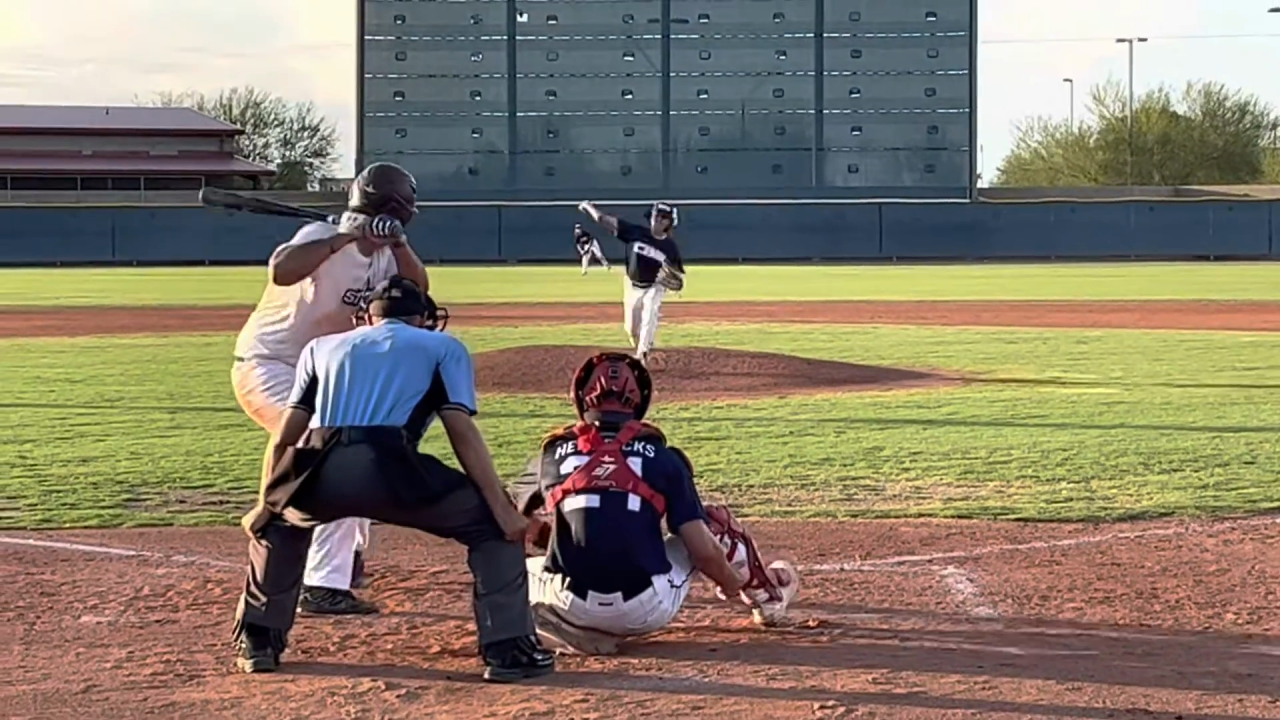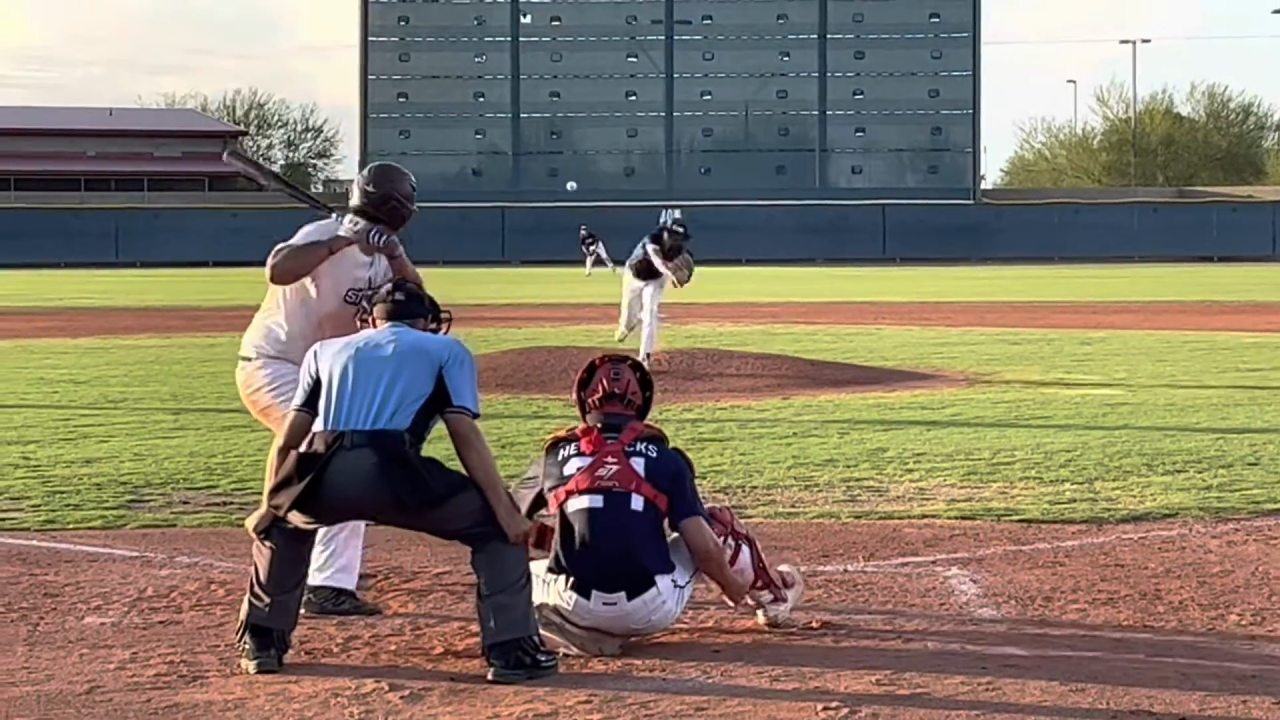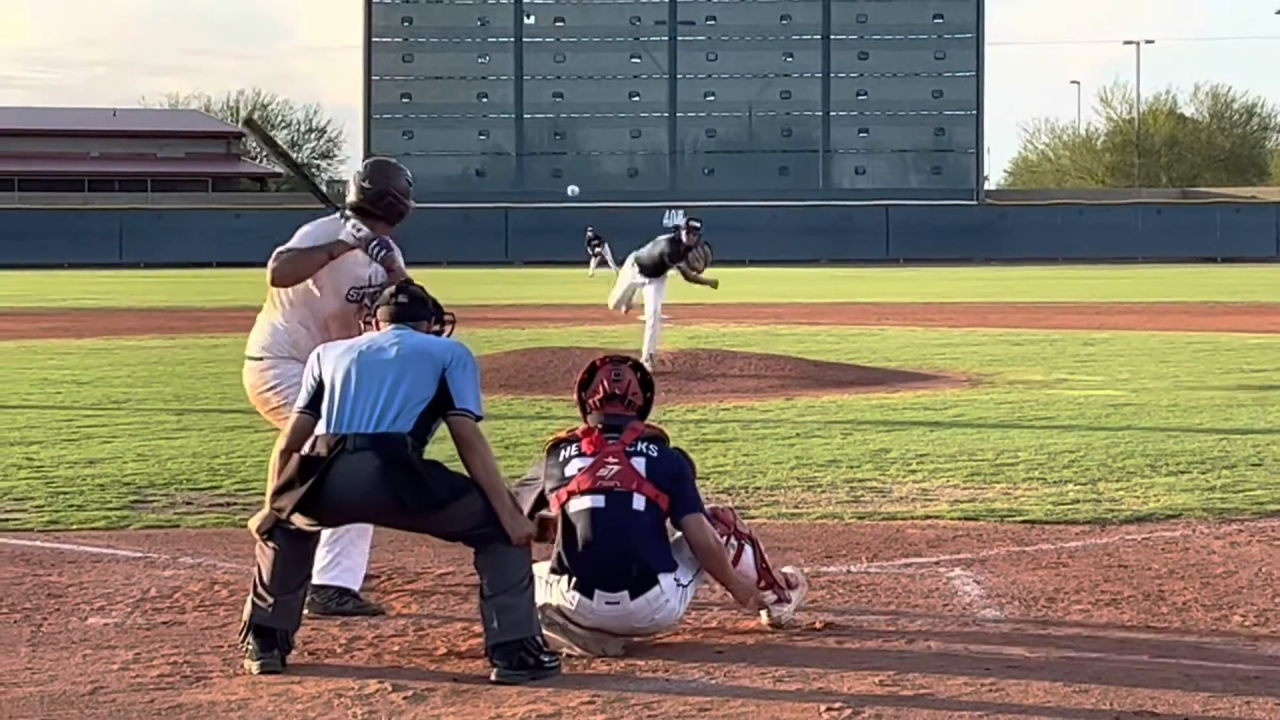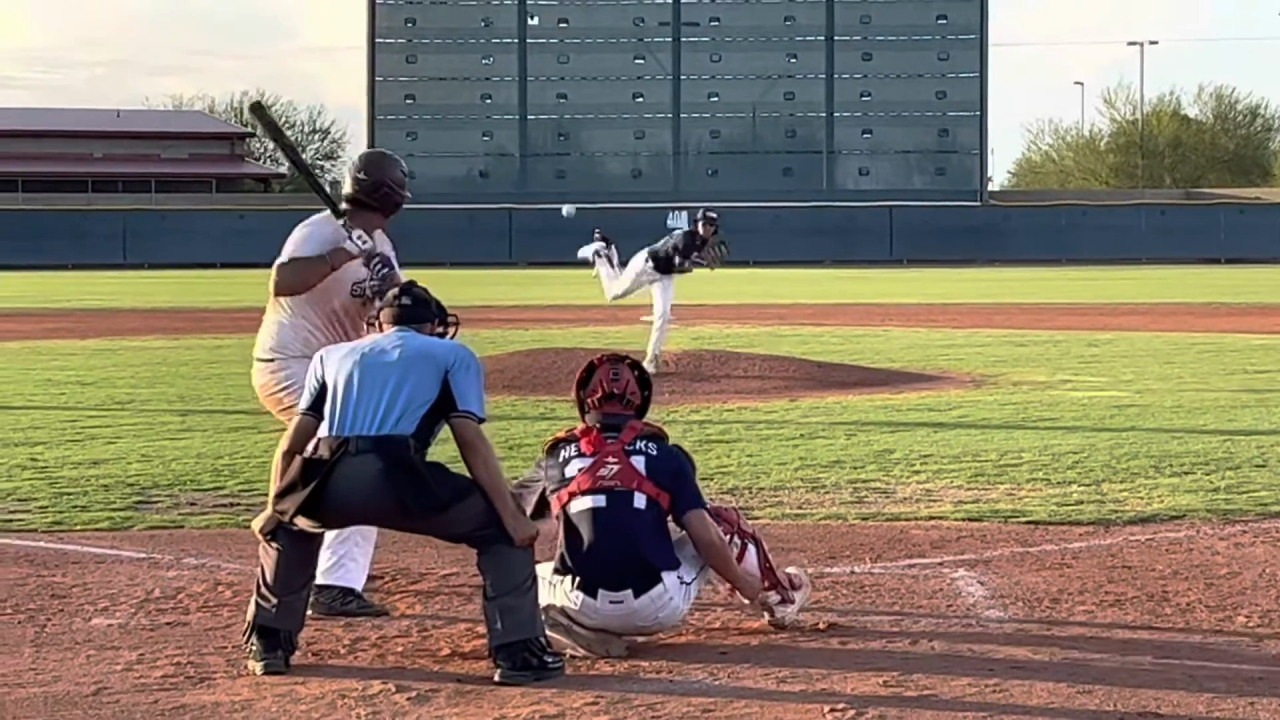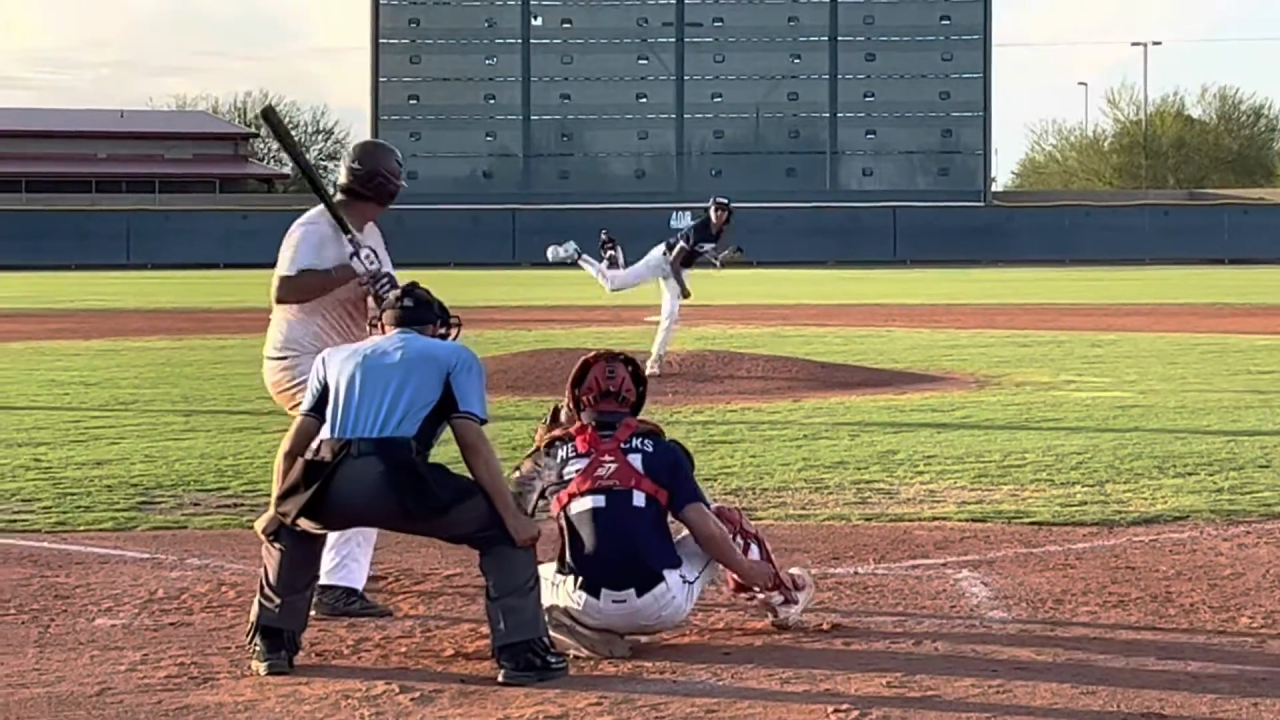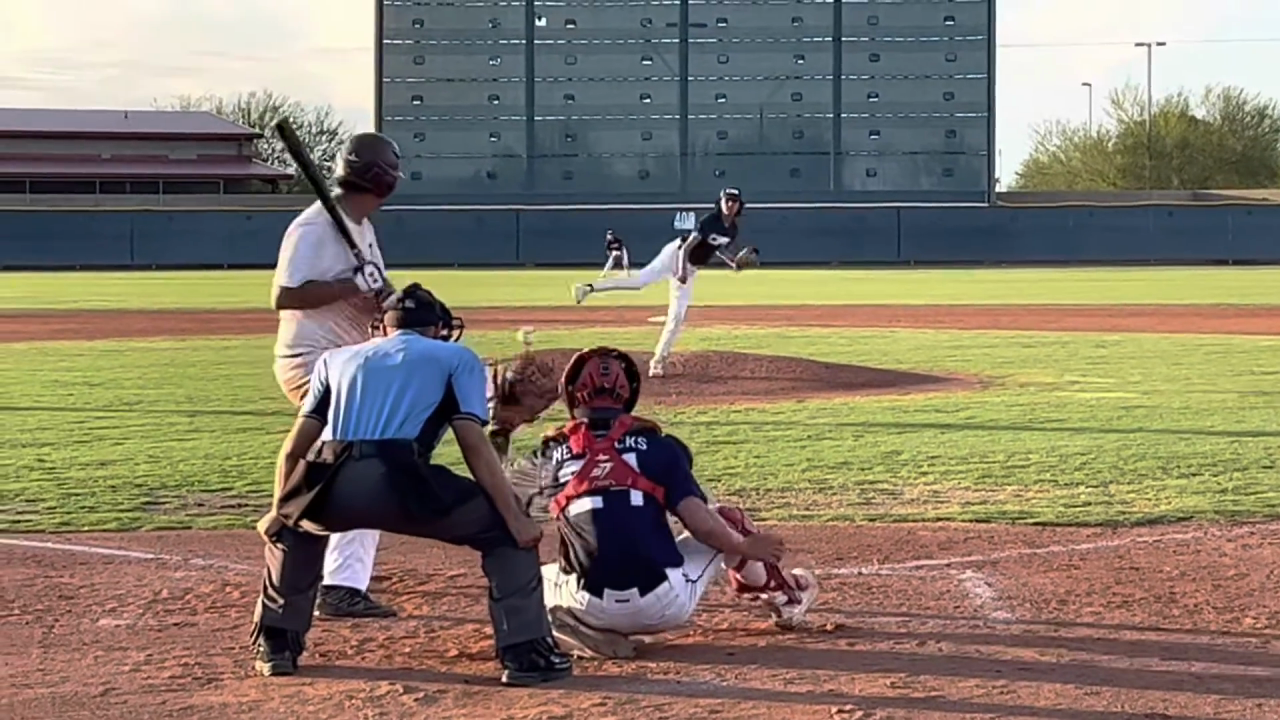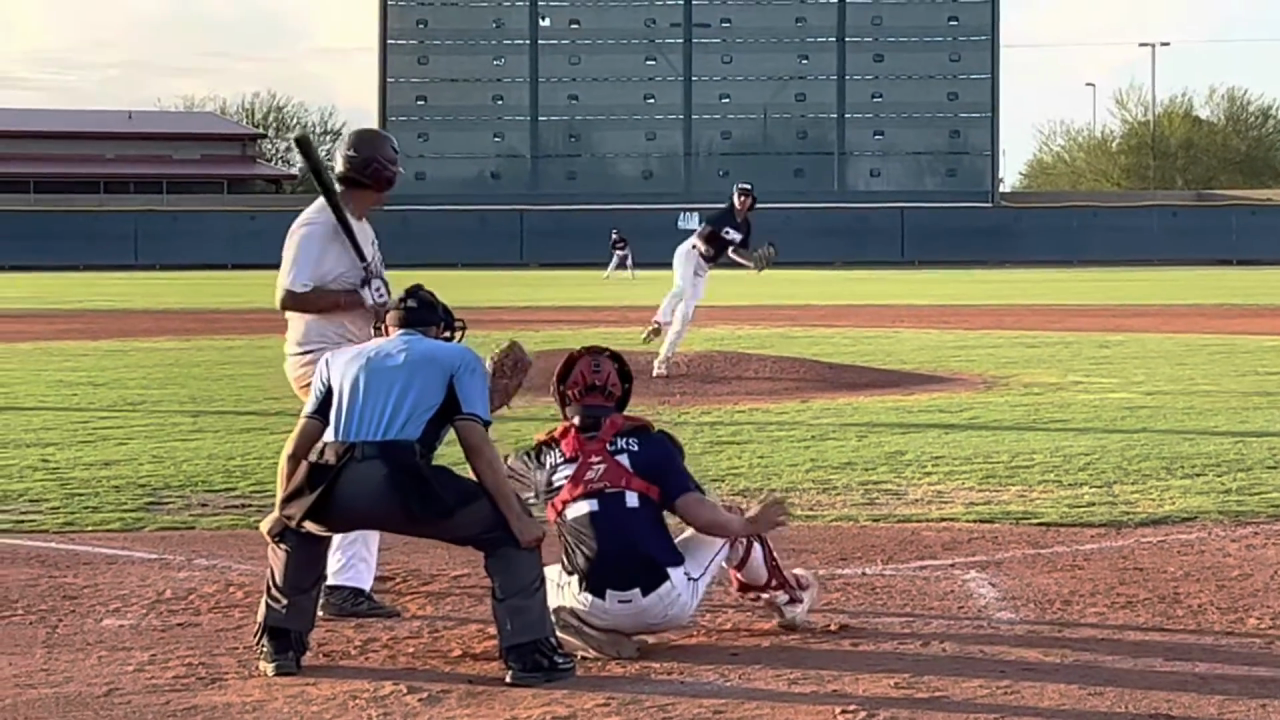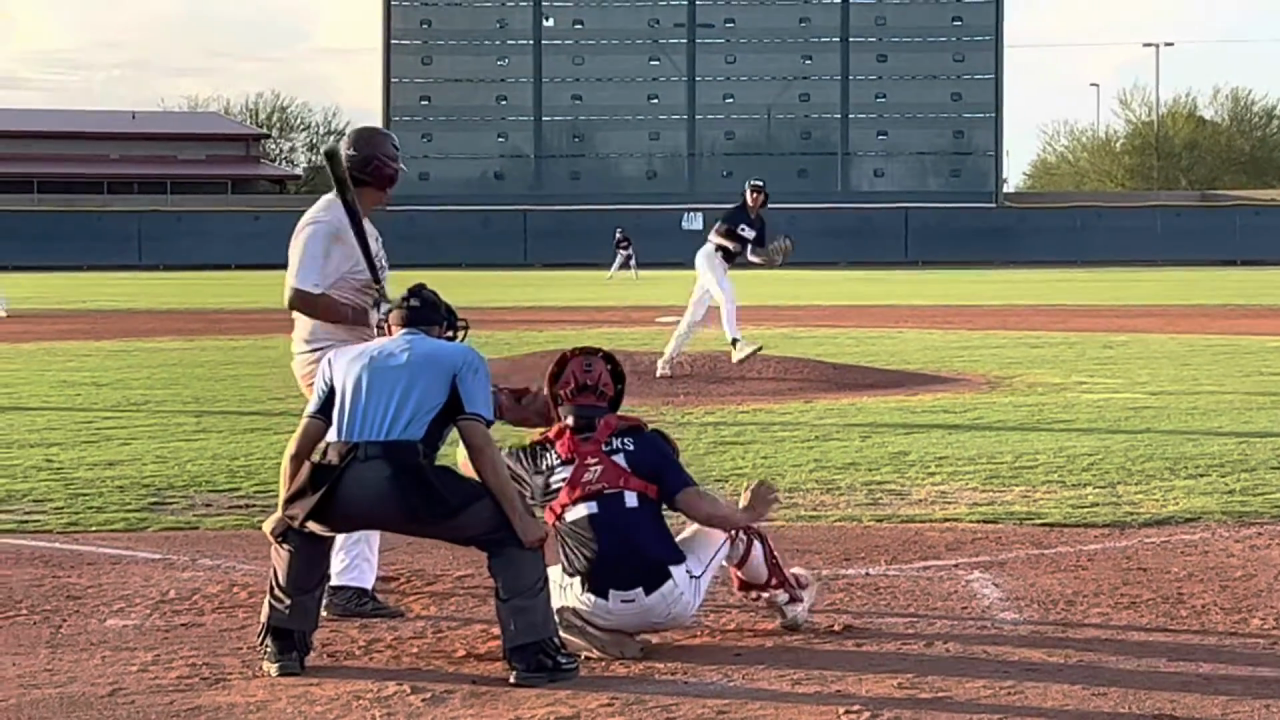
dt=0.1s
person 1, frame 1
left shoulder: (384, 251)
right shoulder: (322, 236)
left elbow: (416, 289)
right elbow: (280, 272)
left wrist: (399, 244)
right wrist: (341, 238)
right hip: (267, 368)
left ankle: (343, 556)
right ankle: (324, 587)
person 1, frame 2
left shoulder: (383, 251)
right shoulder: (322, 234)
right elbow: (277, 271)
left wrist: (395, 253)
right wrist: (340, 240)
right hip: (272, 368)
left ankle: (337, 562)
right ankle: (327, 587)
person 1, frame 3
left shoulder: (381, 246)
right shoulder: (321, 234)
right elbow: (279, 275)
left wrist: (392, 270)
right wrist: (343, 245)
right hip: (281, 369)
left ankle: (336, 566)
right ankle: (331, 588)
person 1, frame 4
left shoulder: (378, 243)
right shoulder: (318, 231)
right elbow: (282, 283)
left wrist: (389, 277)
right wrist: (343, 254)
right hip: (290, 368)
left ankle: (338, 565)
right ankle: (335, 588)
person 1, frame 5
left shoulder: (370, 233)
right shoulder: (316, 228)
left elbow: (388, 298)
right elbow: (285, 291)
left wrist: (386, 285)
right wrist: (349, 272)
right hip: (304, 367)
left ankle: (337, 567)
right ankle: (338, 589)
person 1, frame 6
left shoulder: (363, 228)
right shoulder: (314, 227)
left elbow: (380, 300)
right elbow: (285, 296)
left wrist: (381, 292)
right wrist: (351, 285)
right hip: (315, 364)
left ankle: (336, 567)
right ankle: (341, 589)
person 1, frame 7
left shoulder: (359, 224)
right shoulder: (318, 225)
right elbow: (290, 298)
left wrist: (382, 302)
right wrist: (360, 299)
right hip: (327, 362)
left ankle: (335, 570)
right ankle: (344, 590)
person 1, frame 8
left shoulder: (360, 223)
right shoulder: (324, 223)
right elbow: (299, 298)
left wrist: (384, 315)
right wrist: (363, 316)
left ankle: (335, 570)
right ankle: (347, 590)
person 2, frame 1
left shoulder: (322, 346)
right shoulder: (443, 346)
left elbow: (284, 439)
right elbow: (461, 431)
left wrist: (266, 504)
right wrist: (502, 509)
left hip: (318, 475)
right hip: (388, 469)
left knee: (278, 524)
right knee: (491, 522)
left ankle: (258, 642)
right ankle: (507, 650)
person 2, frame 2
left shoulder: (325, 350)
right shoulder: (446, 348)
left elbow: (287, 442)
right elbow: (464, 434)
left wrist: (269, 507)
right wrist: (506, 511)
left hip: (321, 479)
right hip: (391, 474)
left knee: (282, 525)
right knee: (494, 523)
left ankle: (261, 643)
right ankle: (511, 650)
person 2, frame 3
left shoulder: (329, 352)
right shoulder: (449, 352)
left elbow: (290, 444)
right elbow: (468, 438)
left wrist: (272, 507)
right wrist: (509, 514)
left hip: (325, 482)
right hip: (393, 477)
left knee: (284, 526)
right knee: (497, 523)
left ankle: (265, 644)
right ankle: (514, 650)
person 2, frame 4
left shoulder: (332, 354)
right shoulder: (452, 353)
left elbow: (292, 445)
right elbow: (470, 440)
left wrist: (275, 509)
right wrist: (512, 516)
left hip: (327, 485)
right hip: (396, 480)
left knee: (287, 526)
right knee: (501, 524)
left ankle: (269, 645)
right ankle: (517, 651)
person 2, frame 5
left shoulder: (334, 356)
right shoulder: (454, 355)
left elbow: (292, 447)
right elbow: (472, 441)
left wrist: (277, 509)
right wrist: (513, 517)
left hip: (329, 487)
right hip: (398, 481)
left knee: (290, 526)
right knee: (503, 526)
left ankle: (272, 644)
right ankle: (521, 652)
person 2, frame 6
left shoulder: (336, 357)
right shoulder: (456, 356)
left elbow: (294, 448)
right elbow: (473, 443)
left wrist: (279, 511)
right wrist: (515, 518)
left hip: (331, 489)
right hip: (401, 484)
left knee: (293, 526)
right knee: (506, 527)
left ankle: (276, 645)
right ankle: (524, 653)
person 2, frame 7
left shoulder: (338, 358)
right shoulder: (458, 357)
left elbow: (296, 449)
right elbow: (476, 443)
left wrist: (282, 512)
right wrist: (517, 518)
left hip: (333, 490)
right hip: (402, 484)
left knee: (294, 527)
right knee: (510, 528)
left ankle: (279, 646)
right ankle: (529, 653)
person 2, frame 8
left shoulder: (341, 357)
right shoulder: (461, 356)
left elbow: (298, 449)
right elbow: (479, 443)
left wrist: (284, 512)
right wrist: (520, 518)
left hip: (336, 490)
right hip: (406, 485)
left knee: (297, 527)
right knee: (513, 528)
left ankle: (283, 646)
right ankle: (532, 653)
person 3, frame 1
left shoulder: (555, 452)
right shoulder: (661, 457)
right elbow: (703, 551)
right wrist: (730, 581)
left hip: (572, 605)
right hip: (646, 610)
right knee: (714, 520)
left ankle: (569, 624)
right ankle: (767, 596)
person 3, frame 2
left shoulder: (557, 454)
right shoulder: (664, 458)
right elbow: (703, 548)
right wrist: (732, 586)
left hip: (576, 606)
right hip: (649, 610)
right knee: (717, 522)
left ankle: (571, 626)
right ankle: (771, 597)
person 3, frame 3
left shoulder: (558, 455)
right shoulder: (664, 457)
right elbow: (703, 542)
right wrist: (735, 585)
left hip: (580, 608)
right hip: (654, 609)
right knee: (720, 522)
left ankle: (571, 625)
right ankle: (774, 597)
person 3, frame 4
left shoulder: (558, 456)
right shoulder: (664, 455)
right elbow: (706, 538)
right wrist: (741, 581)
left hip: (583, 608)
right hip: (657, 607)
right knee: (723, 521)
left ankle: (575, 625)
right ankle: (778, 598)
person 3, frame 5
left shoulder: (555, 454)
right shoulder: (660, 450)
right elbow: (705, 529)
right wrist: (746, 567)
left hip: (589, 608)
right hip: (662, 606)
right knee: (726, 522)
left ankle: (579, 626)
right ankle: (782, 599)
person 3, frame 6
left shoulder: (551, 455)
right shoulder: (656, 446)
right elbow: (700, 521)
right wrist: (749, 548)
left hip: (592, 608)
right hip: (664, 604)
right knee: (726, 522)
left ankle: (580, 626)
right ankle: (786, 599)
person 3, frame 7
left shoulder: (544, 458)
right shoulder: (649, 444)
right elbow: (699, 513)
right wrist: (748, 524)
left hip: (593, 609)
right hip: (668, 605)
right knee: (728, 522)
left ankle: (586, 629)
right ankle: (786, 599)
person 3, frame 8
left shoulder: (539, 457)
right shoulder: (642, 442)
left elbow: (469, 462)
right elbow: (697, 505)
right wrist: (745, 514)
left hip: (599, 610)
right hip: (667, 601)
right knee: (723, 522)
left ankle: (585, 629)
right ankle: (788, 598)
person 4, frame 1
left shoulder: (671, 247)
right shoulder: (636, 231)
left elbow: (678, 275)
right elbow: (604, 220)
right wrist: (589, 207)
left hip: (655, 286)
right hip: (635, 286)
left knee: (650, 312)
right knee: (632, 330)
left ankle: (642, 355)
right ankle: (645, 342)
person 4, frame 2
left shoulder: (677, 247)
right shoulder: (653, 238)
right elbow: (656, 256)
right wrist: (671, 273)
left hip: (654, 280)
right hip: (633, 277)
left knee: (650, 315)
right knee: (627, 320)
left ankle: (645, 357)
right ankle: (628, 325)
person 4, frame 3
left shoulder: (688, 247)
right shoulder: (668, 244)
right elbow: (687, 274)
right wrist: (706, 281)
left hip: (656, 277)
right hip: (635, 269)
left knee: (653, 315)
right knee: (616, 304)
left ankle: (648, 359)
person 4, frame 4
left shoulder: (704, 241)
right shoulder: (685, 239)
right elbow: (682, 268)
left hip: (665, 276)
right hip: (646, 266)
left knee: (663, 316)
right knee: (614, 294)
left ankle: (652, 359)
right ankle: (600, 252)
person 4, frame 5
left shoulder: (718, 232)
right shoulder: (697, 230)
right elbow: (674, 259)
left wrist: (719, 259)
right wrist: (683, 287)
left hip: (682, 270)
right hip: (661, 259)
left knee: (671, 315)
right knee: (614, 283)
left ankle: (655, 359)
right ankle: (576, 254)
person 4, frame 6
left shoulder: (733, 228)
right shoulder: (709, 221)
right elbow: (686, 247)
left wrist: (733, 262)
right wrist: (682, 270)
left hip: (691, 268)
right hip: (674, 255)
left knee: (677, 316)
right knee: (638, 281)
left ankle: (660, 359)
right ankle: (589, 288)
person 4, frame 7
left shoulder: (745, 226)
right shoulder: (720, 215)
left elbow: (736, 252)
right elbow: (696, 236)
left wrist: (753, 263)
right wrist: (703, 246)
left hip: (701, 267)
right hip: (688, 253)
left knee: (685, 316)
right knee: (682, 287)
left ankle: (663, 360)
right ankle: (657, 323)
person 4, frame 8
left shoulder: (760, 224)
right shoulder: (735, 213)
left elbow: (753, 254)
right elbow: (712, 235)
left wrist: (773, 260)
right wrist: (728, 242)
left hip: (719, 269)
right hip: (710, 257)
left knee: (694, 317)
right knee: (727, 295)
left ankle: (667, 359)
right ankle: (736, 344)
